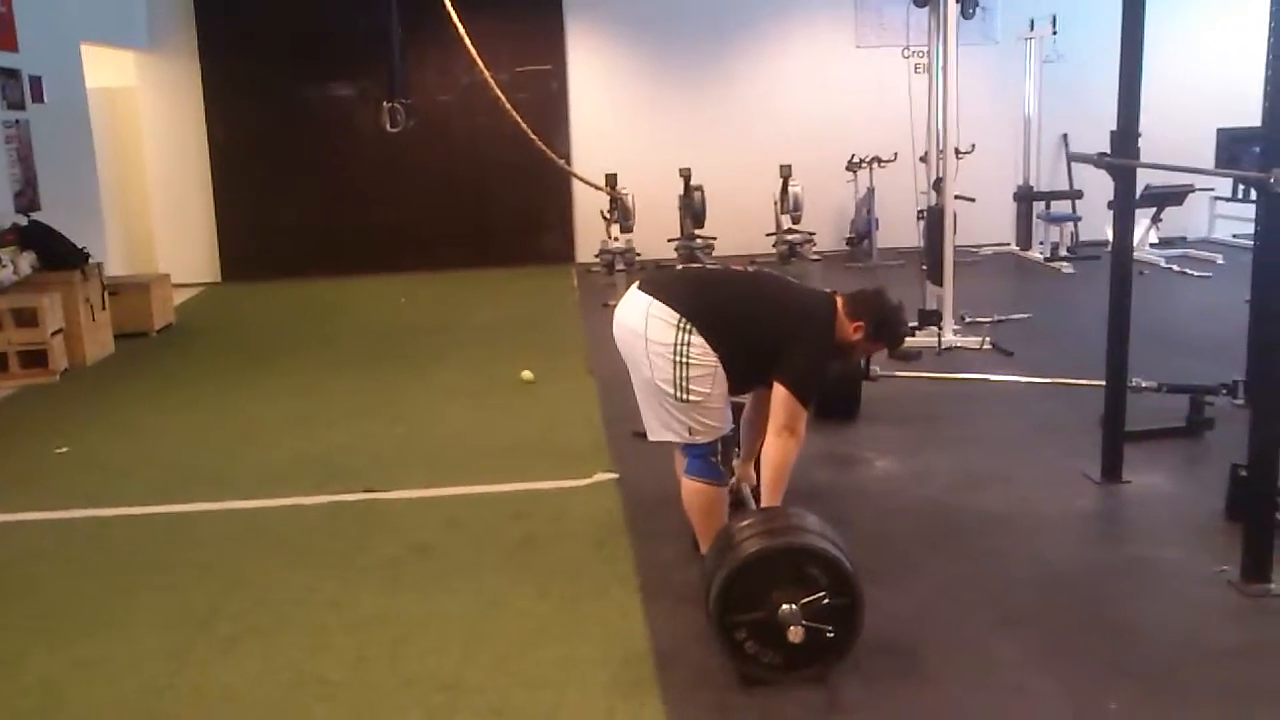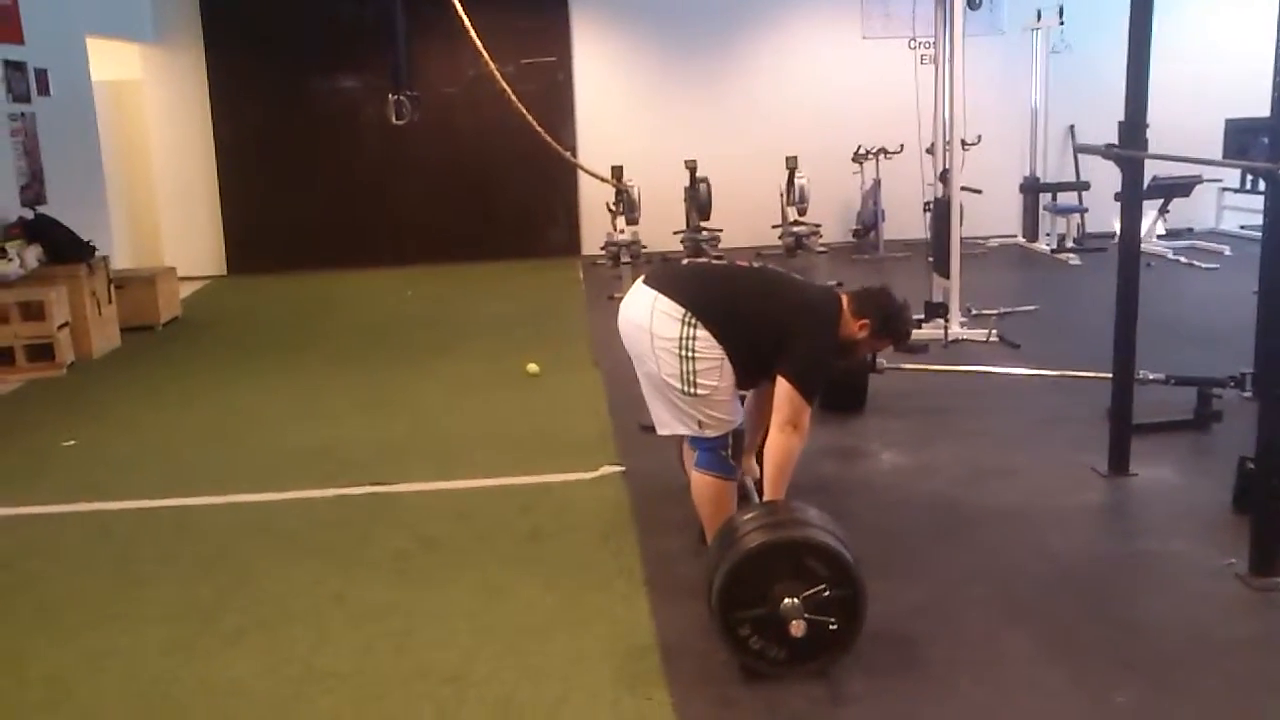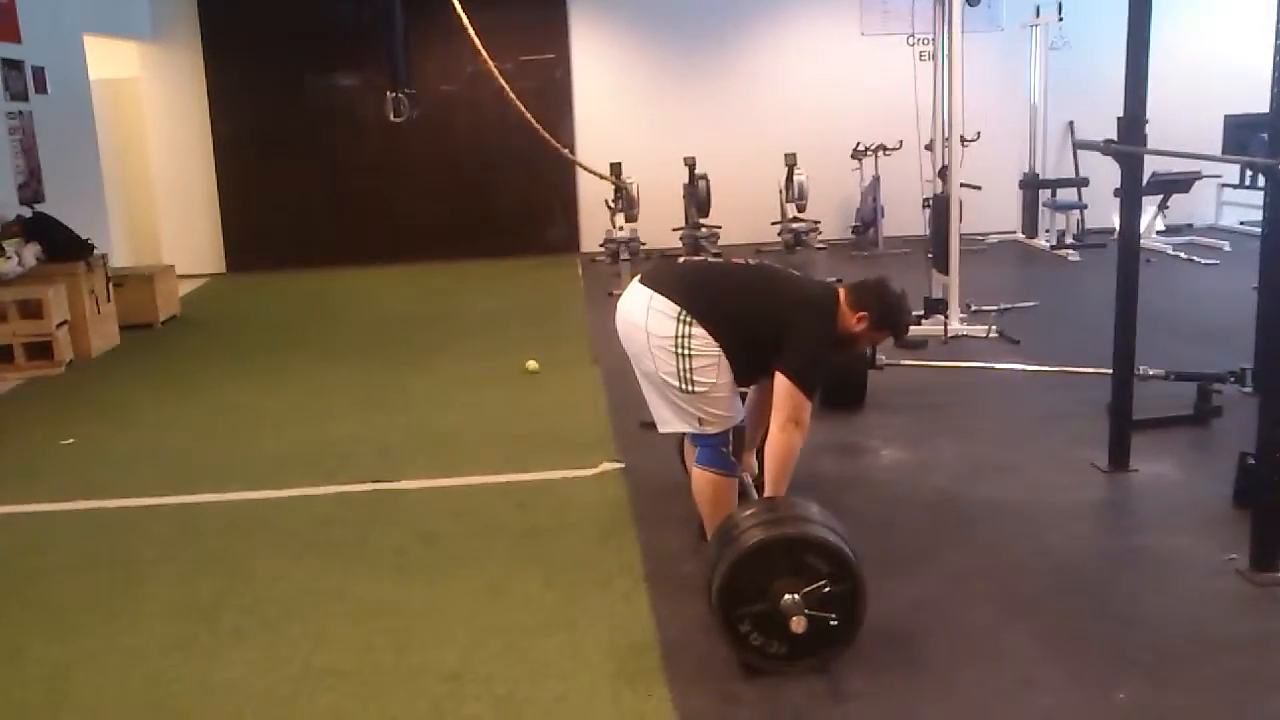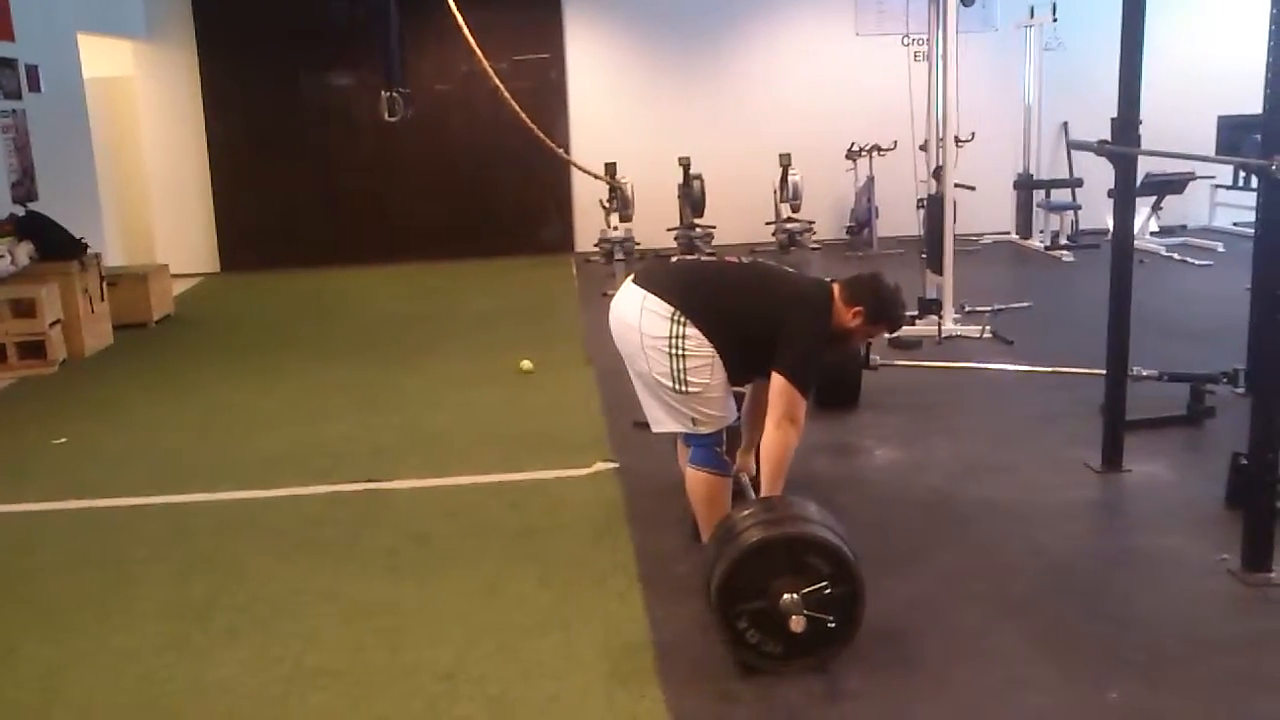
dt=0.4s
person 1, frame 1
left shoulder: (802, 314)
right shoulder: (813, 334)
left elbow: (764, 394)
right elbow: (784, 431)
left wrist: (745, 464)
right hip: (668, 322)
left knee: (692, 434)
right knee: (705, 446)
left ankle: (705, 530)
person 1, frame 2
left shoulder: (809, 309)
right shoulder: (818, 330)
left elbow: (765, 388)
right elbow: (788, 426)
left wrist: (747, 456)
right hip: (672, 317)
left knee: (701, 429)
right knee: (716, 441)
left ankle: (712, 522)
person 1, frame 3
left shoulder: (807, 303)
right shoulder: (815, 324)
left elbow: (767, 384)
right elbow: (789, 423)
left wrist: (747, 453)
right hip: (668, 316)
left knee: (703, 425)
right knee: (718, 437)
left ankle: (712, 519)
person 1, frame 4
left shoulder: (801, 300)
right shoulder: (810, 320)
left elbow: (763, 382)
right elbow: (784, 420)
left wrist: (746, 453)
right hip: (662, 315)
left knee: (695, 424)
right knee: (710, 436)
left ankle: (705, 518)
